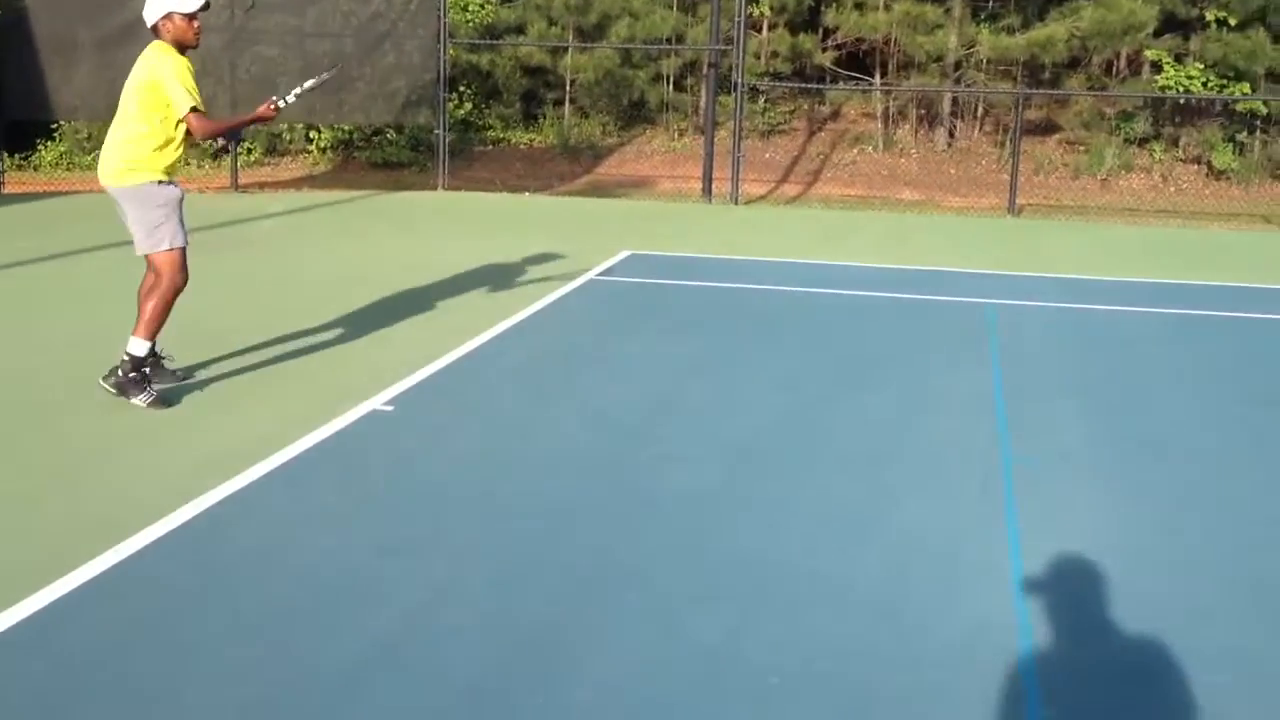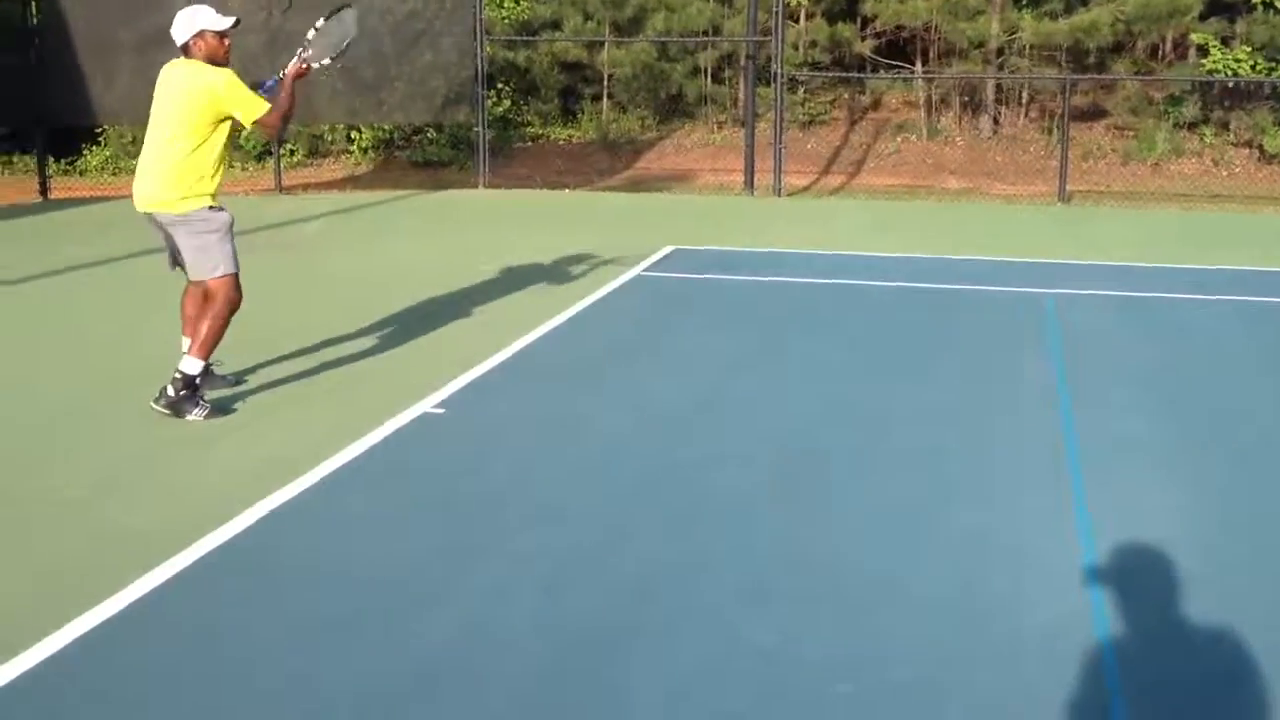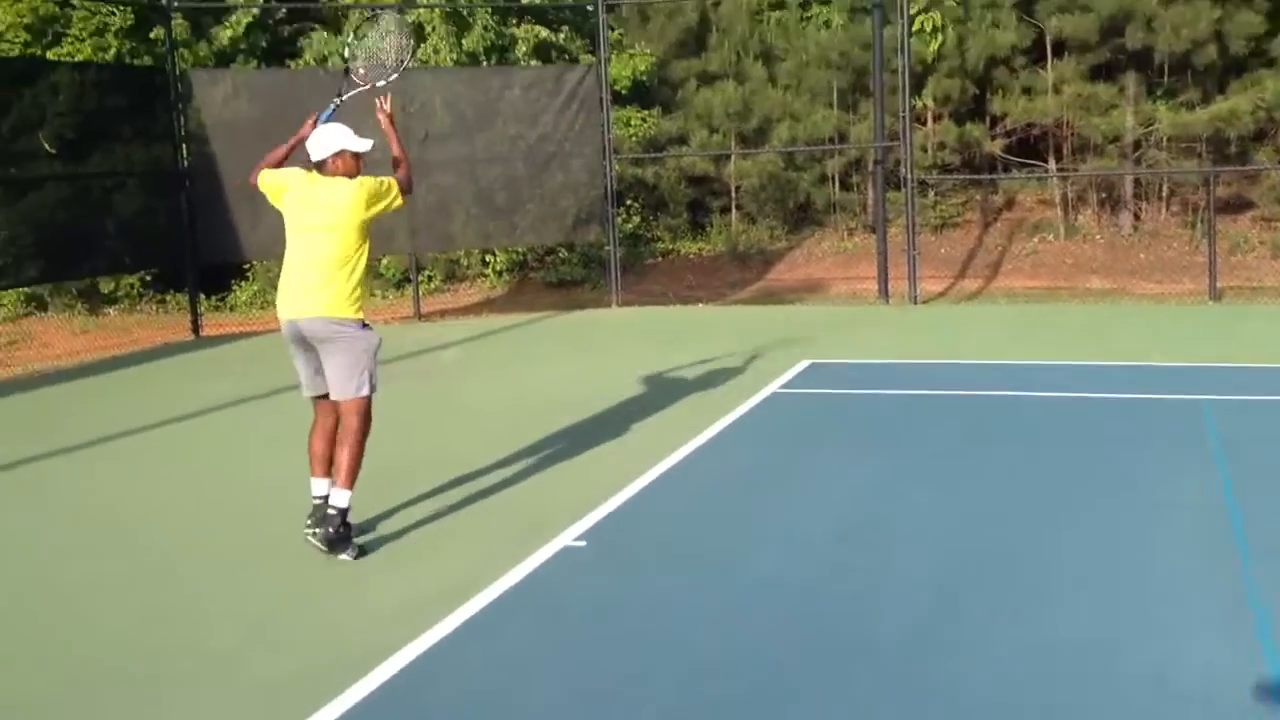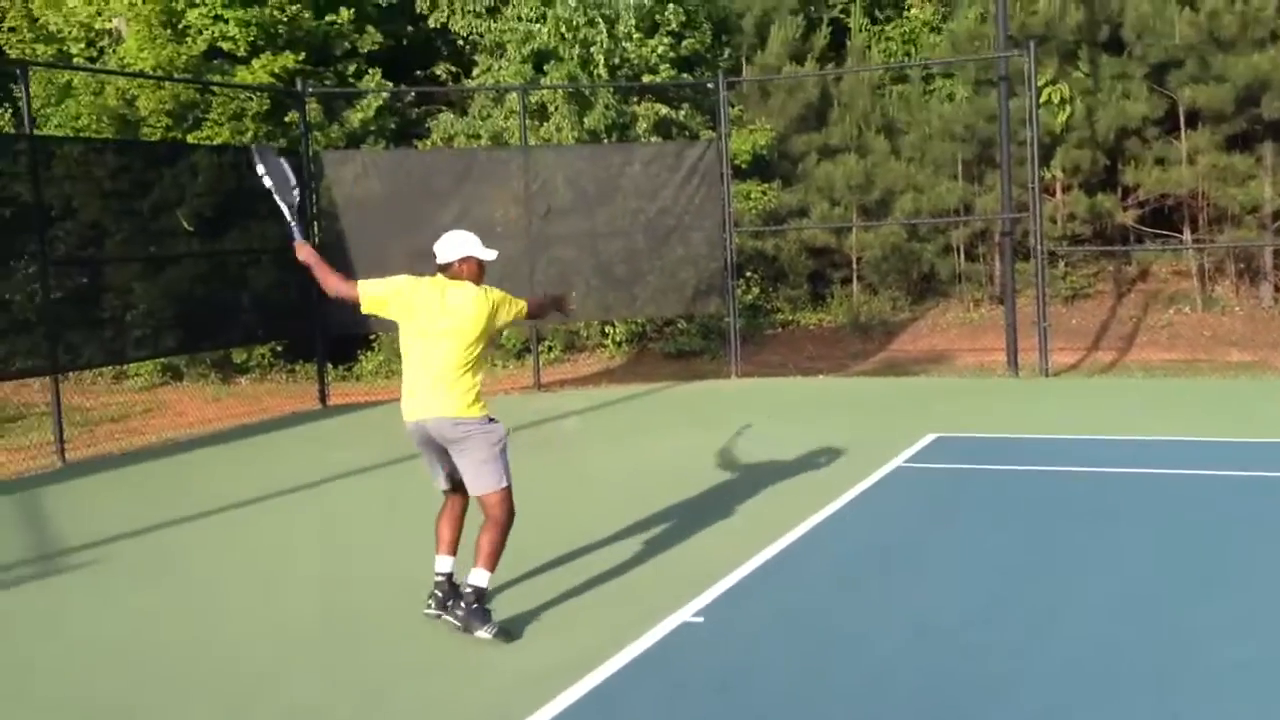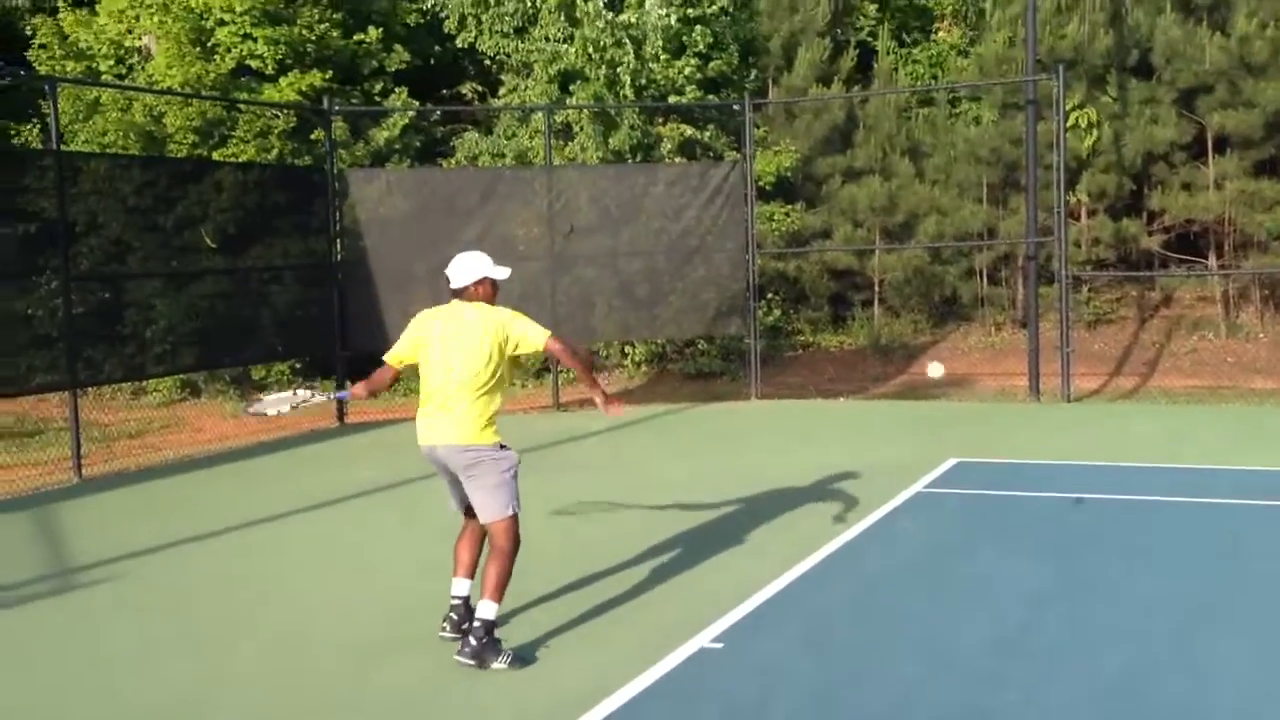
dt=0.2s
person 1, frame 1
left shoulder: (158, 57)
right shoulder: (171, 63)
right elbow: (201, 128)
left wrist: (225, 128)
right wrist: (253, 117)
left hip: (130, 172)
right hip: (137, 177)
left knee: (160, 267)
right knee: (172, 276)
left ankle: (144, 357)
right ankle: (128, 371)
person 1, frame 2
left shoulder: (172, 71)
right shoulder: (219, 80)
right elbow: (274, 124)
left wrist: (254, 91)
right wrist: (290, 82)
left hip: (152, 196)
right hip: (186, 202)
left knee: (201, 280)
right knee: (226, 297)
left ankle: (193, 369)
right ankle: (179, 389)
person 1, frame 3
left shoulder: (292, 183)
right shoulder: (361, 190)
left elbow: (257, 174)
right elbow: (405, 182)
left wrist: (298, 138)
right wrist: (390, 126)
left hip: (293, 315)
right hip: (336, 317)
left knee: (326, 411)
right knee: (356, 419)
left ankle: (321, 508)
right ankle: (333, 523)
person 1, frame 4
left shoulder: (407, 289)
right shoulder: (485, 300)
left elbow: (339, 288)
right elbow: (530, 309)
left wrist: (311, 258)
right wrist: (557, 302)
left hip: (417, 415)
right hip: (459, 416)
left knee: (457, 495)
right knee: (500, 512)
left ankle: (442, 588)
right ankle: (471, 602)
person 1, frame 5
left shoulder: (427, 321)
right shoulder: (502, 320)
left elbow: (386, 373)
right elbow: (561, 347)
left wrist: (361, 389)
right wrist: (597, 391)
left hip: (431, 439)
right hip: (473, 442)
left knee: (476, 520)
right knee: (505, 539)
left ankle: (458, 612)
right ankle: (479, 637)
